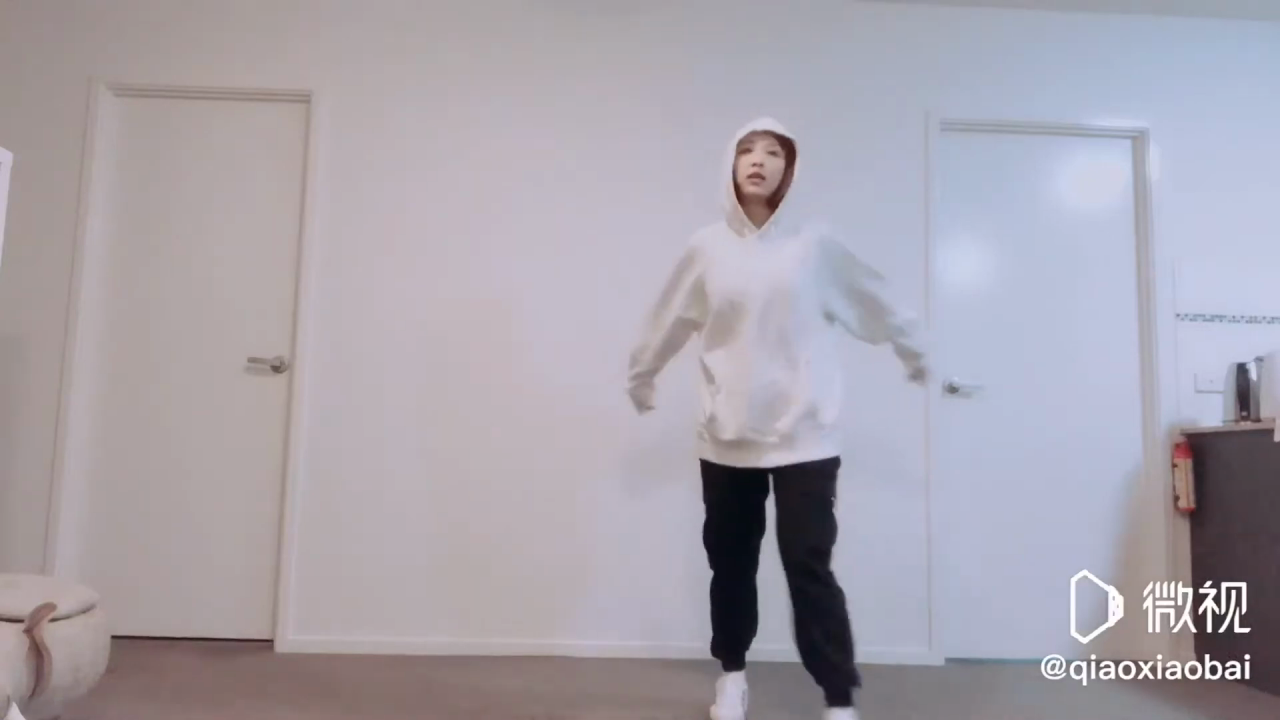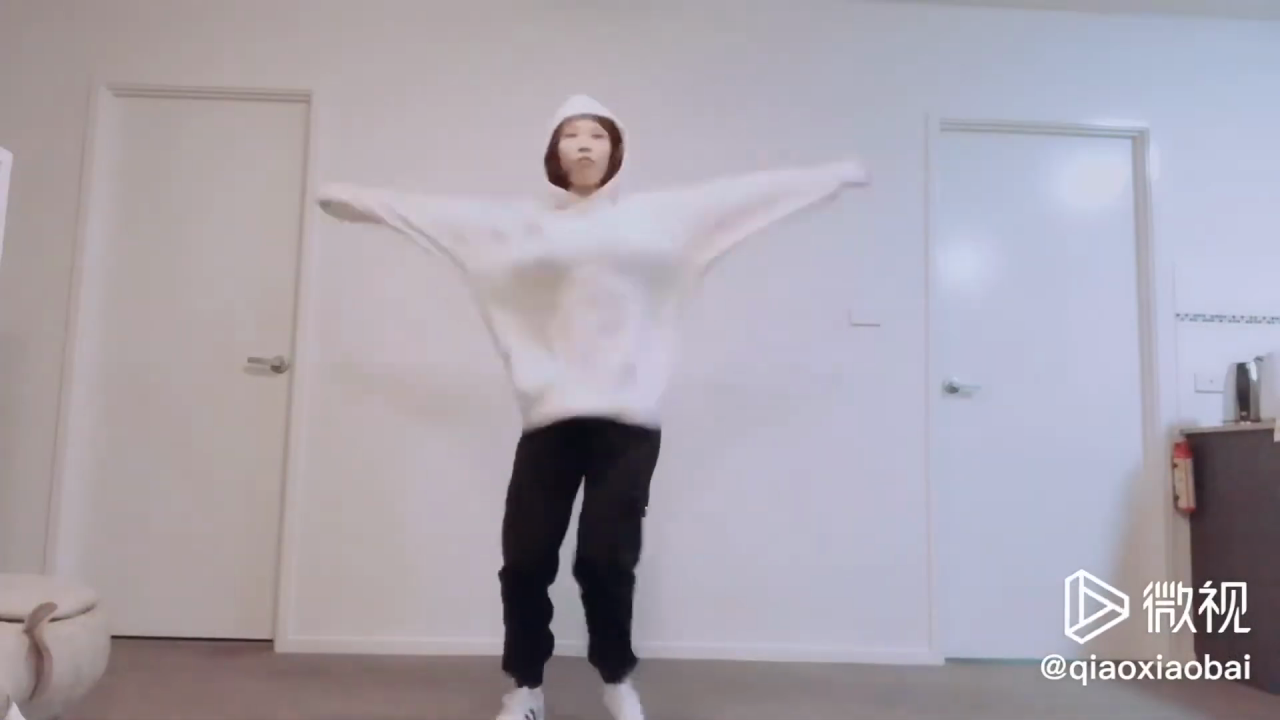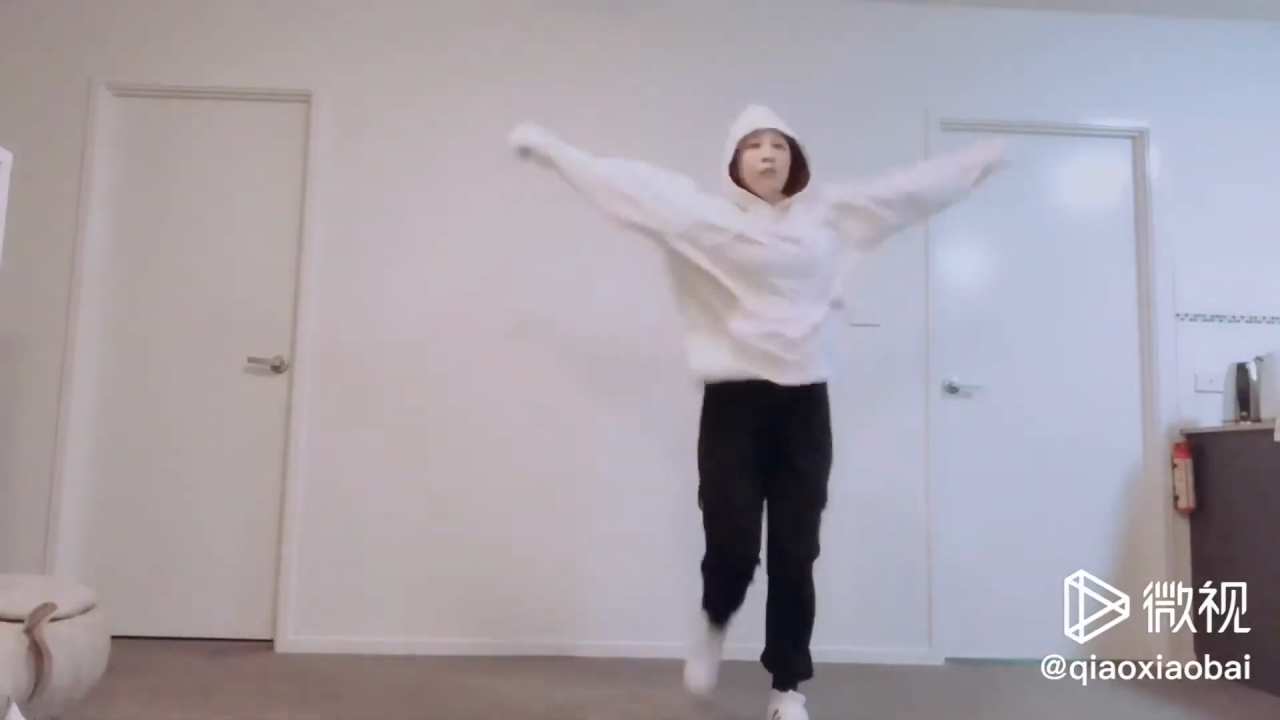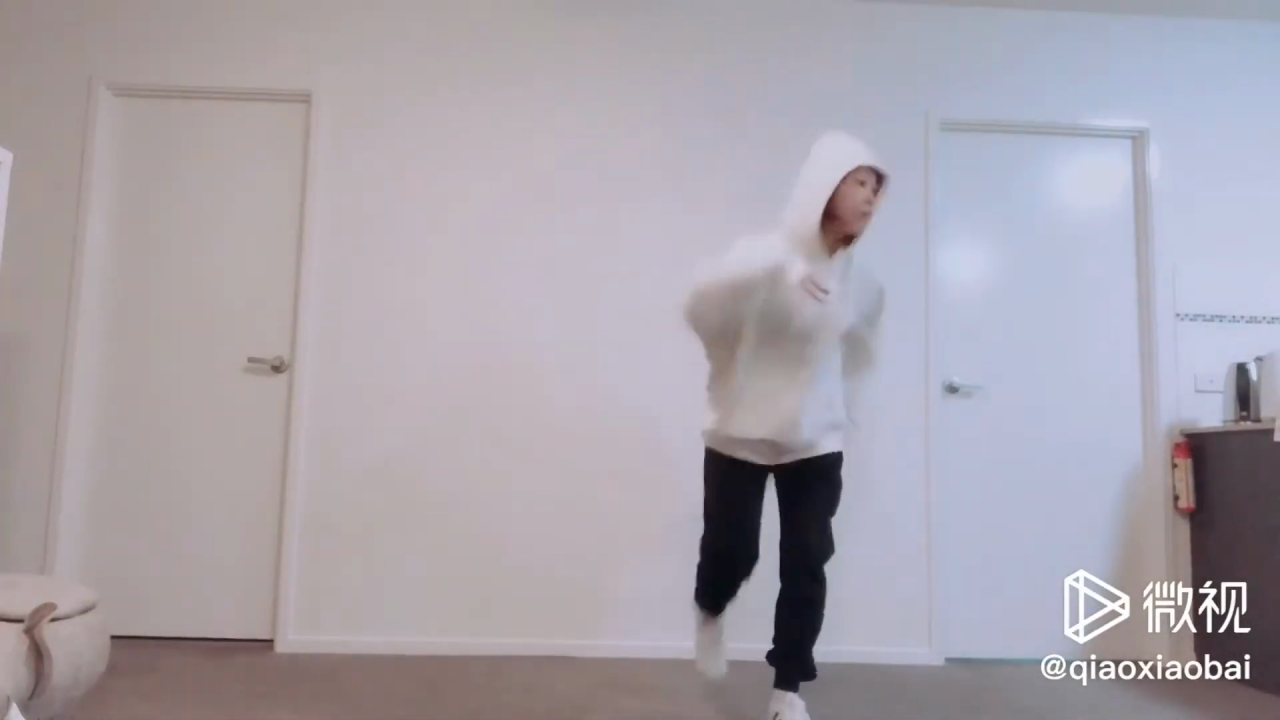
dt=1s
person 1, frame 1
left shoulder: (815, 245)
right shoulder: (706, 248)
left elbow: (871, 300)
right elbow: (668, 322)
left wrist: (912, 350)
right wrist: (639, 376)
left hip: (802, 436)
right hip: (726, 437)
left knee: (809, 561)
right knee: (729, 560)
right ankle: (733, 671)
person 1, frame 2
left shoulder: (654, 214)
right shoulder: (521, 222)
left elbow: (744, 197)
right elbow: (436, 218)
left wrist: (829, 176)
right wrist: (359, 202)
left hip: (628, 414)
right hip: (552, 414)
left knee: (606, 555)
right knee: (526, 555)
person 1, frame 3
left shoulder: (826, 212)
right shoulder: (703, 213)
left elbow: (904, 191)
right elbow: (622, 182)
left wrist: (976, 161)
right wrist: (546, 146)
left hip: (802, 399)
right hip: (733, 394)
left knee: (795, 547)
right knee: (731, 536)
right ankle: (714, 628)
person 1, frame 4
left shoulder: (862, 282)
right shoulder: (762, 257)
right elbow: (701, 312)
left wrist: (839, 410)
right wrist: (779, 265)
left hip: (816, 448)
right hip: (740, 441)
left knee: (806, 563)
right knee: (731, 548)
right ankle: (711, 617)
